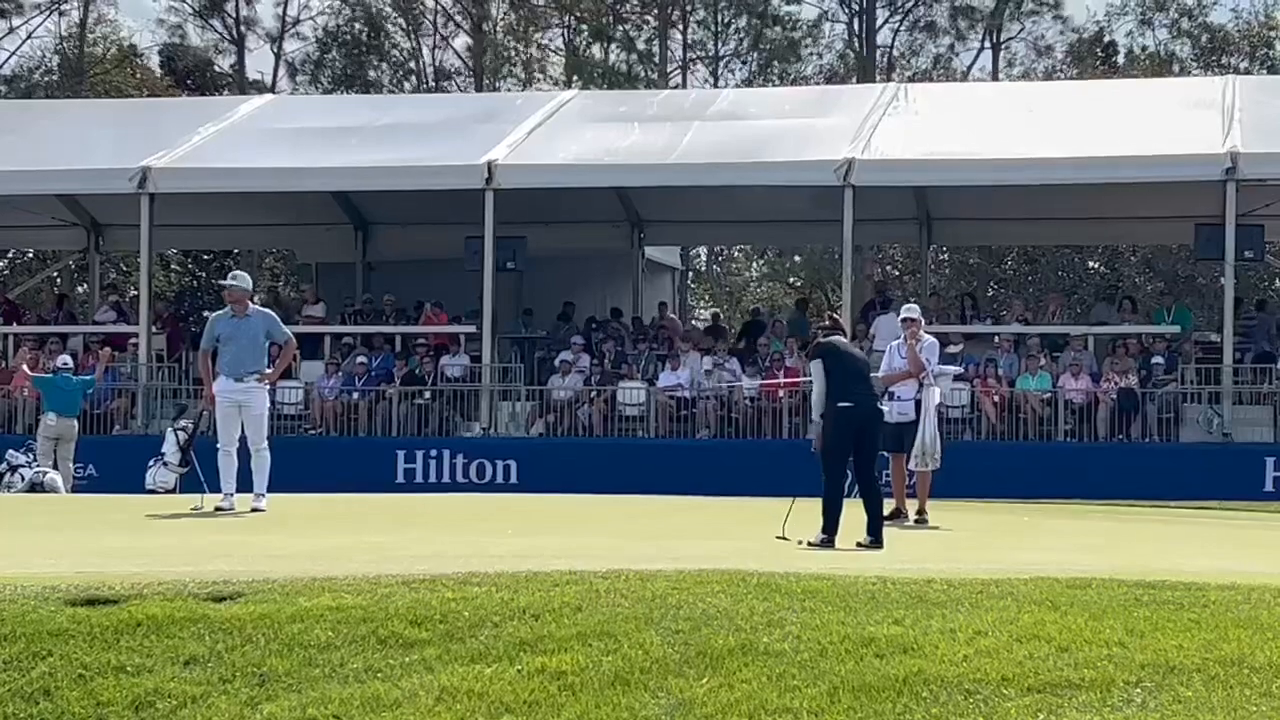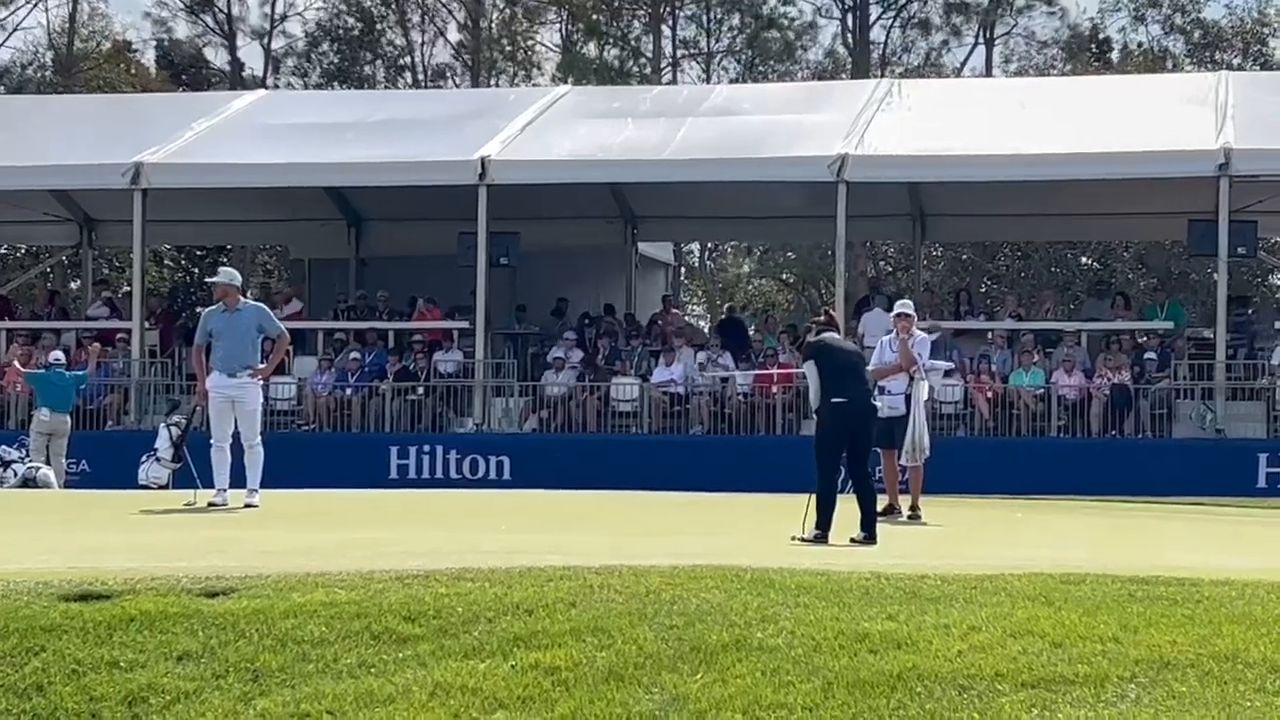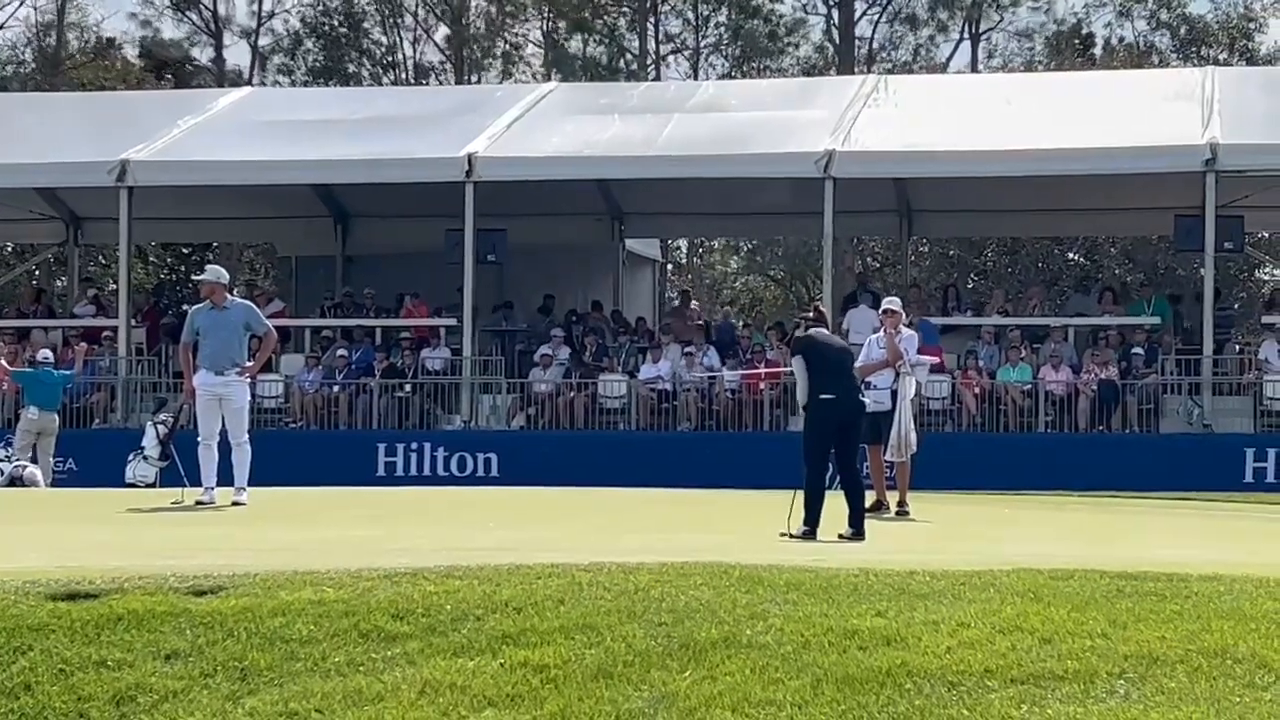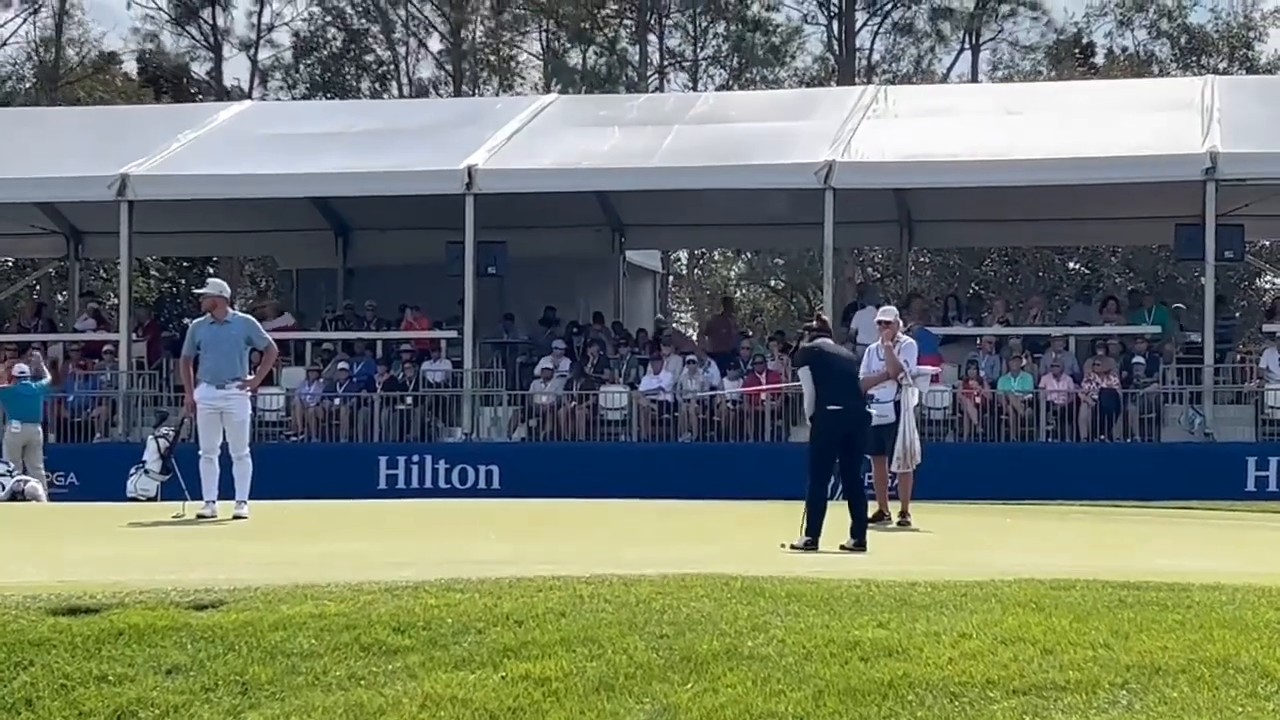
dt=1s
person 1, frame 1
left shoulder: (265, 317)
right shoulder: (216, 320)
left elbow: (290, 343)
right elbow: (205, 353)
left wrist: (275, 373)
right wrist: (208, 386)
left hip: (255, 386)
right hip: (225, 386)
left knee: (258, 444)
right knee: (226, 445)
left ankle: (260, 495)
right ankle: (228, 495)
person 1, frame 2
left shoulder: (257, 311)
right shoulder: (209, 315)
left elbow: (283, 338)
right elbow: (198, 348)
left wrist: (268, 368)
right wrist: (201, 382)
left hip: (247, 381)
right hip: (218, 382)
left knee: (251, 440)
right knee: (219, 440)
left ankle: (253, 491)
right ankle: (221, 491)
person 1, frame 3
left shoulder: (244, 308)
right shoulder: (197, 313)
left elbow: (270, 335)
right elbow: (185, 346)
left wrist: (256, 366)
right wrist: (188, 379)
left hip: (235, 379)
right hip: (205, 380)
left knee: (239, 438)
right knee: (207, 438)
left ankle: (240, 489)
right ankle: (208, 489)
person 1, frame 4
left shoulder: (245, 323)
right shoulder: (197, 326)
left elbow: (271, 349)
right elbow: (186, 359)
left wrist: (257, 379)
right wrist: (189, 393)
left hip: (236, 392)
right hip: (206, 393)
left knee: (240, 451)
right knee: (208, 451)
left ankle: (241, 502)
right ankle: (209, 502)
person 2, frame 1
left shoulder: (820, 347)
right shoulder: (858, 353)
left elbow: (820, 389)
left wrist: (817, 423)
left hip: (843, 412)
right hip: (872, 411)
left knee: (834, 474)
right knee: (867, 473)
left ankle: (827, 534)
right ankle: (874, 535)
person 2, frame 2
left shoulder: (812, 346)
right shoulder: (853, 348)
left elbow: (815, 388)
left wrist: (818, 414)
left hip: (837, 409)
right hip: (865, 407)
left knee: (827, 470)
right knee: (860, 469)
left ankle: (821, 530)
right ankle: (868, 531)
person 2, frame 3
left shoulder: (801, 341)
right shoulder: (842, 344)
left elbow: (803, 385)
left wrist: (806, 413)
left hip: (824, 405)
right hip: (853, 403)
left knee: (816, 466)
right knee: (849, 466)
left ankle: (809, 526)
right ankle: (856, 527)
person 2, frame 4
left shoulder: (806, 352)
right shoulder: (846, 353)
left elbow: (810, 392)
right elbow: (854, 387)
left wrist: (812, 419)
left hip: (830, 415)
right hip: (859, 414)
left knee: (818, 478)
right knee: (852, 477)
left ankle: (810, 537)
right ankle: (857, 537)
person 3, frame 1
left shoulder: (930, 344)
right shoulder: (893, 347)
left elbow: (919, 370)
right elbow: (884, 378)
left wrist: (912, 343)
right wrist: (908, 374)
left hip: (917, 408)
right hip: (893, 409)
right knee: (896, 458)
left ankle: (921, 509)
right ankle: (900, 508)
person 3, frame 2
left shoulder: (922, 339)
right shoulder: (884, 342)
left elbow: (911, 364)
right elbow: (874, 372)
left wrist: (903, 337)
right wrist: (899, 367)
left hip: (908, 404)
right hip: (884, 404)
right knee: (887, 454)
left ankle: (915, 505)
right ankle: (893, 503)
person 3, frame 3
left shoulder: (909, 336)
right shoulder: (873, 340)
left elbow: (897, 359)
right elbow: (860, 370)
left wrist: (890, 333)
right wrist: (885, 363)
left hip: (894, 399)
right hip: (871, 399)
right knee: (873, 450)
left ankle: (902, 501)
right ankle: (881, 499)
person 3, frame 4
left shoulder: (908, 345)
right shoulder: (871, 349)
left elbow: (897, 372)
right elbow: (861, 382)
left wrist: (888, 345)
right wrist: (885, 375)
left hip: (897, 410)
right hip: (874, 411)
right knee: (877, 462)
left ankle: (904, 512)
right ankle: (883, 510)
